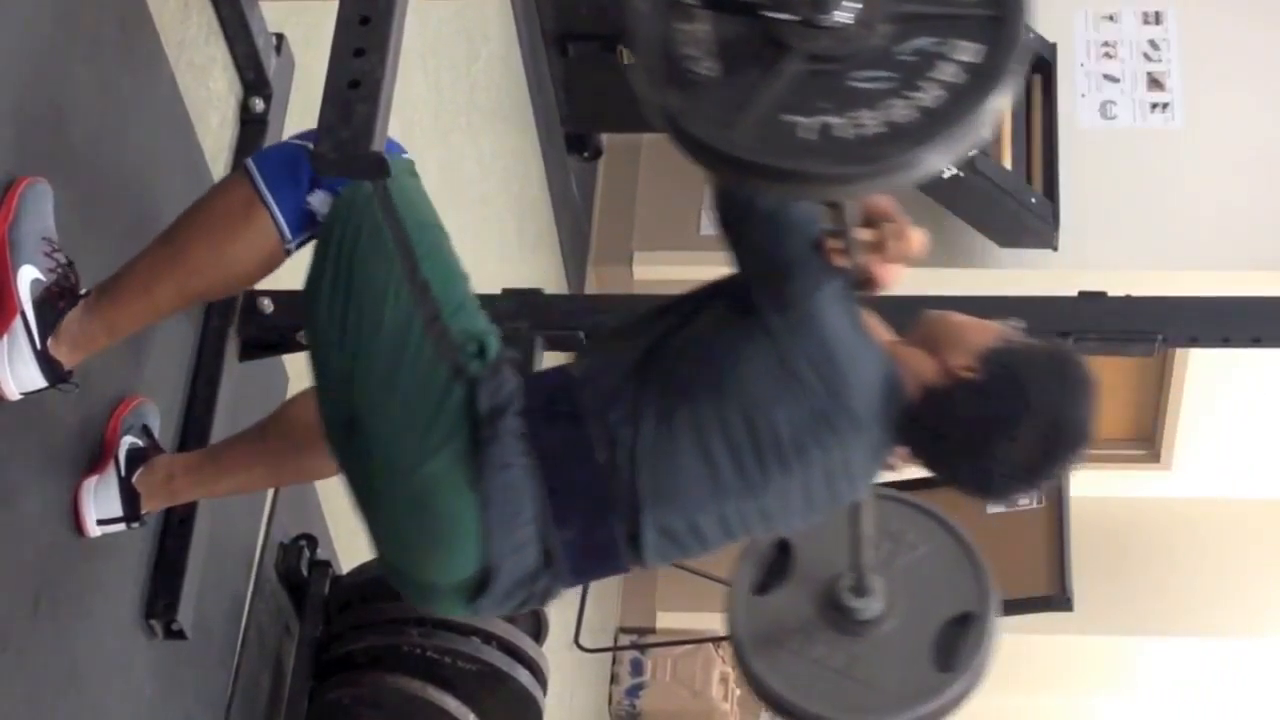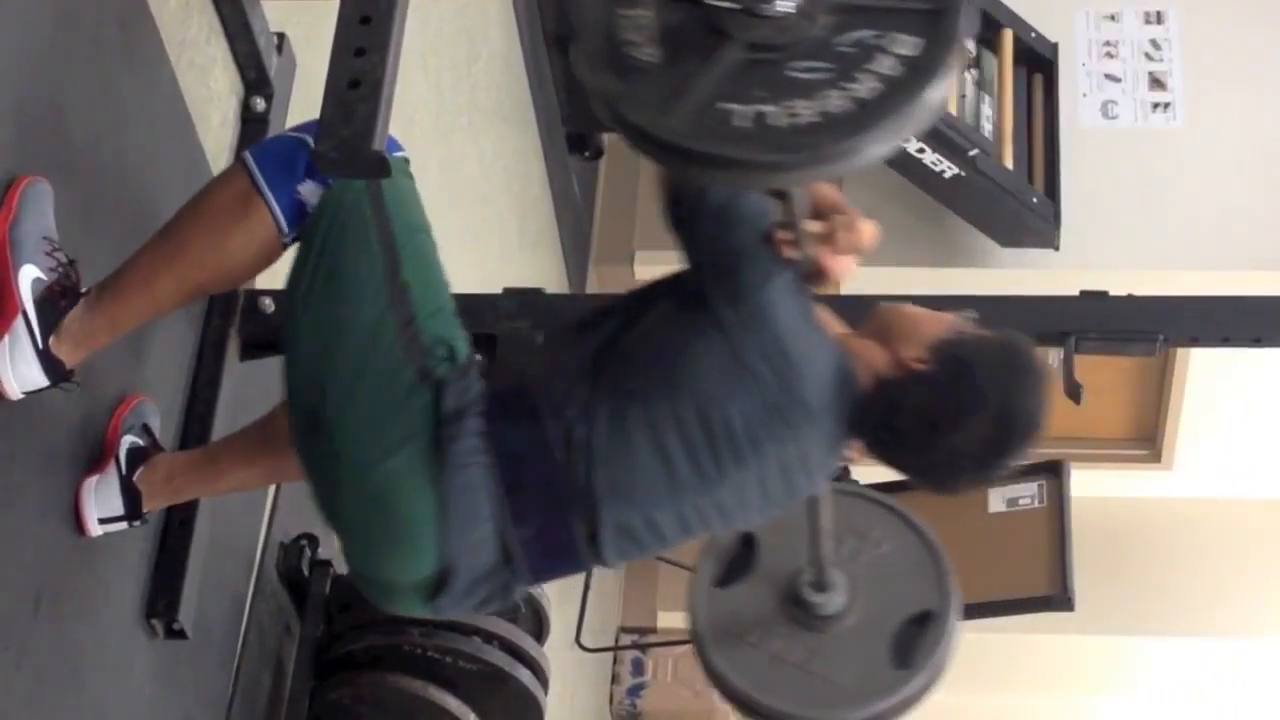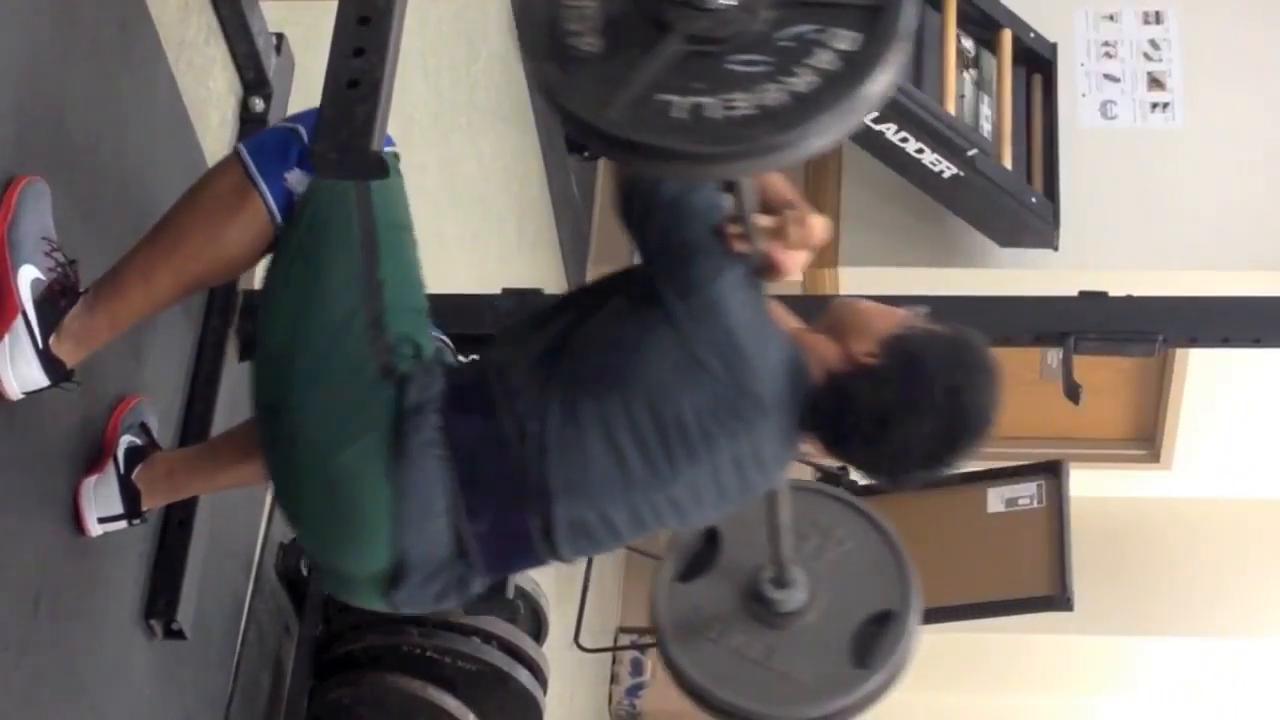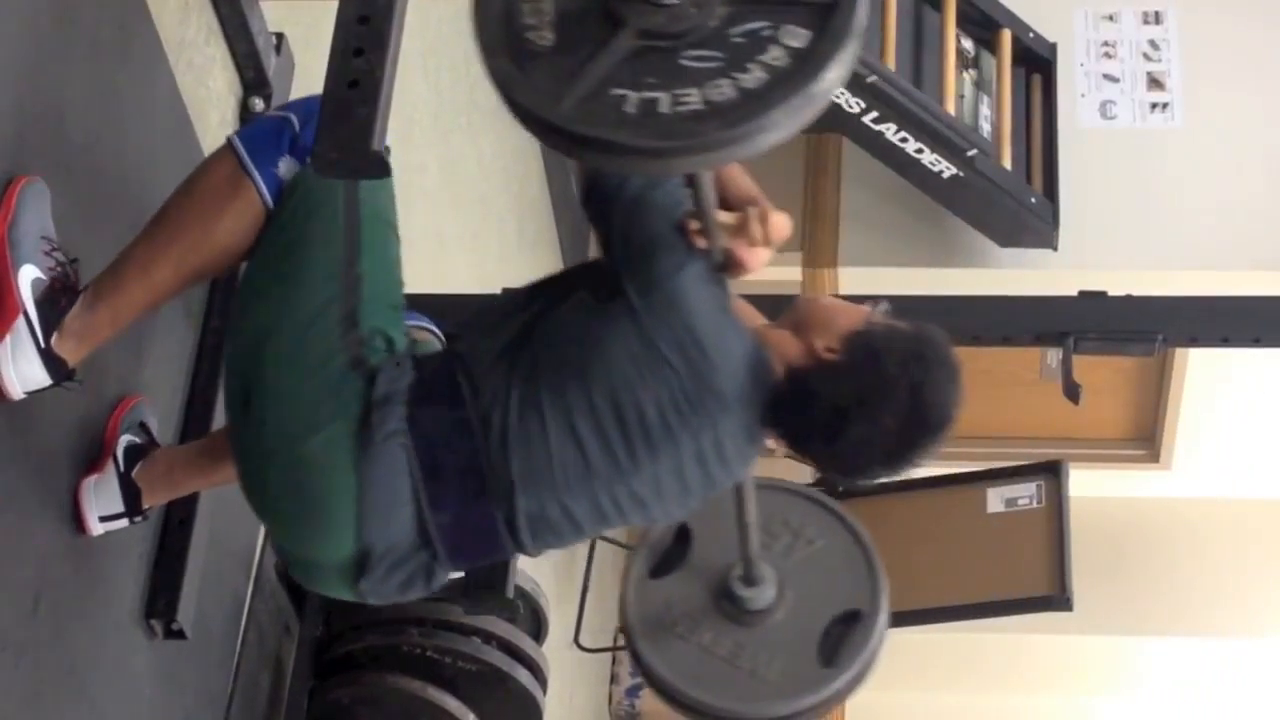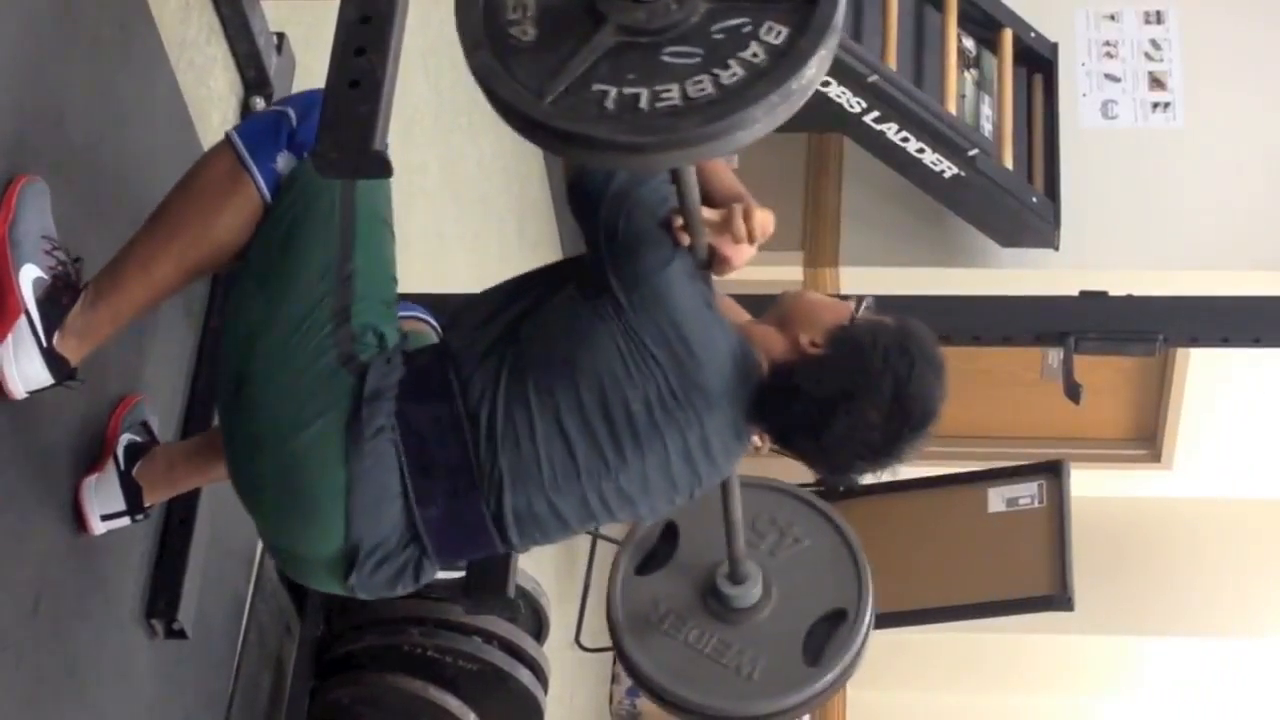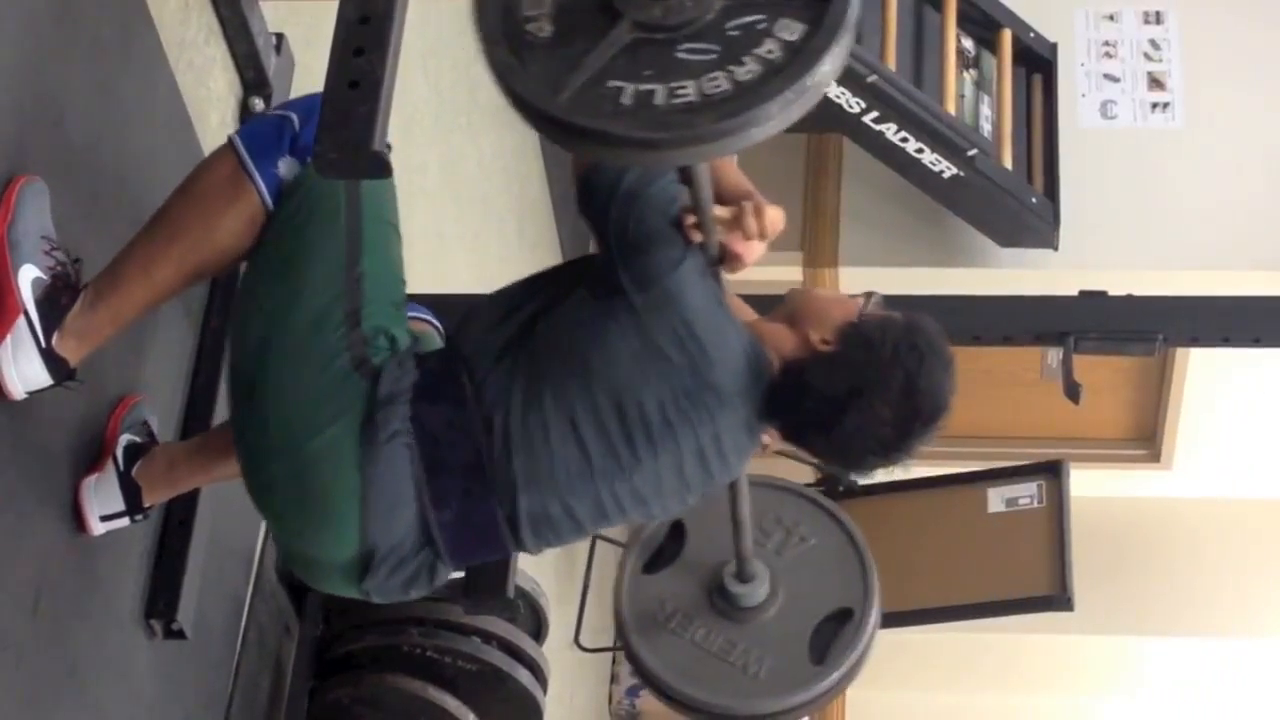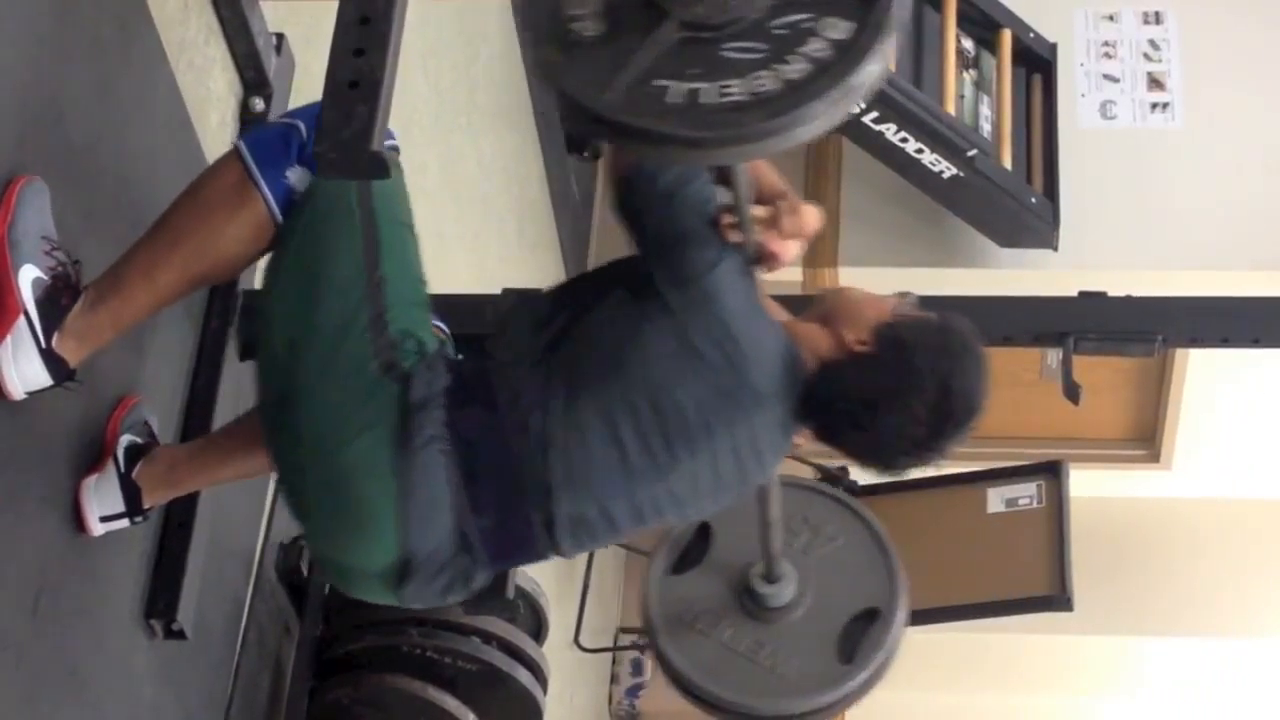
dt=0.1s
person 1, frame 1
left shoulder: (821, 341)
right shoulder: (855, 459)
left elbow: (747, 183)
right wrist: (861, 258)
left hip: (451, 487)
right hip: (486, 563)
left knee: (345, 162)
right knee: (379, 394)
right ankle: (151, 480)
person 1, frame 2
left shoulder: (779, 336)
right shoulder: (811, 451)
left elbow: (696, 177)
right wrist: (818, 242)
left hip: (419, 478)
right hip: (453, 561)
right knee: (358, 391)
right ankle: (151, 481)
person 1, frame 3
left shoulder: (724, 330)
right shoulder: (765, 454)
left elbow: (651, 173)
right wrist: (771, 252)
left hip: (364, 486)
right hip: (412, 559)
left knee: (319, 147)
right knee: (424, 362)
right ankle: (149, 480)
person 1, frame 4
left shoulder: (690, 324)
right shoulder: (727, 450)
left elbow: (616, 166)
right wrist: (738, 240)
left hip: (334, 469)
right hip: (380, 548)
left knee: (311, 133)
right knee: (417, 351)
right ankle: (149, 480)
person 1, frame 5
left shoulder: (673, 316)
right shoulder: (717, 444)
left elbow: (599, 157)
right wrist: (724, 218)
left hip: (325, 474)
right hip: (366, 542)
left knee: (313, 127)
right knee: (413, 334)
right ankle: (151, 476)
person 1, frame 6
left shoulder: (686, 318)
right shoulder: (726, 439)
left elbow: (606, 158)
right wrist: (735, 220)
left hip: (335, 478)
right hip: (382, 548)
left knee: (314, 130)
right knee: (421, 338)
right ankle: (152, 478)
person 1, frame 7
left shoulder: (724, 316)
right shoulder: (762, 440)
left elbow: (644, 162)
right wrist: (769, 219)
left hip: (379, 478)
right hip: (415, 547)
left knee: (325, 141)
right knee: (401, 359)
right ankle: (146, 479)
